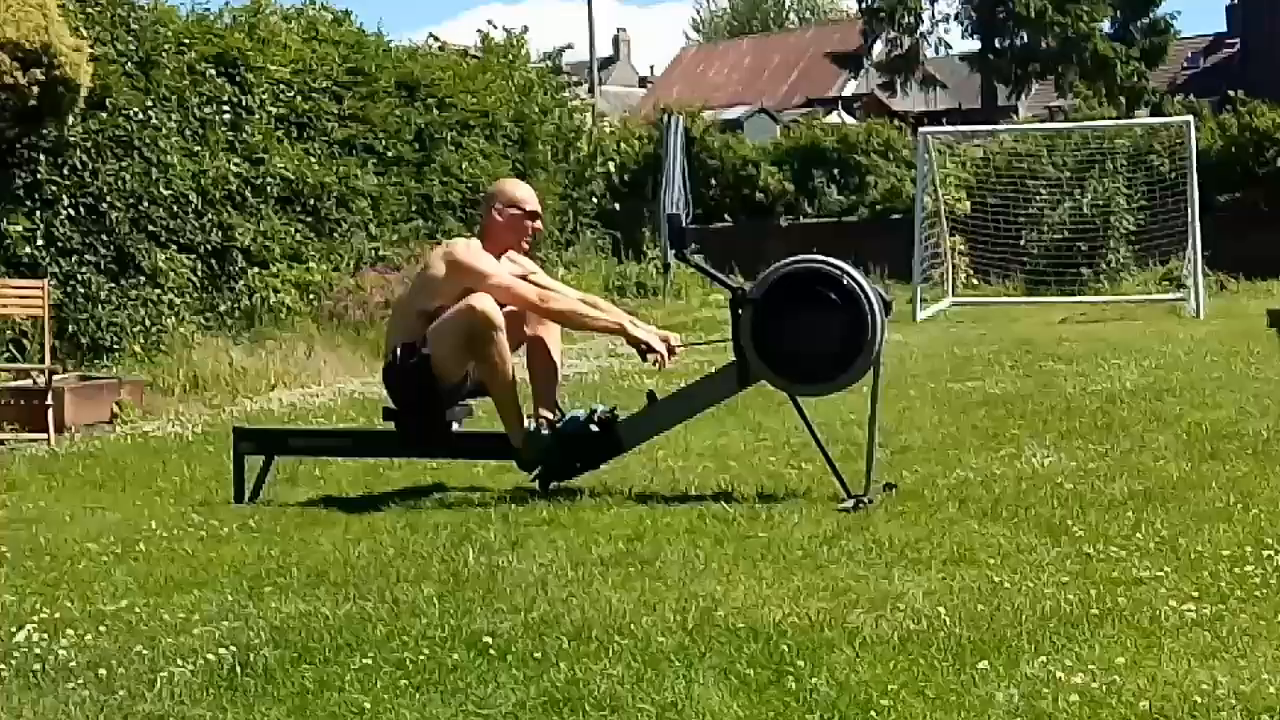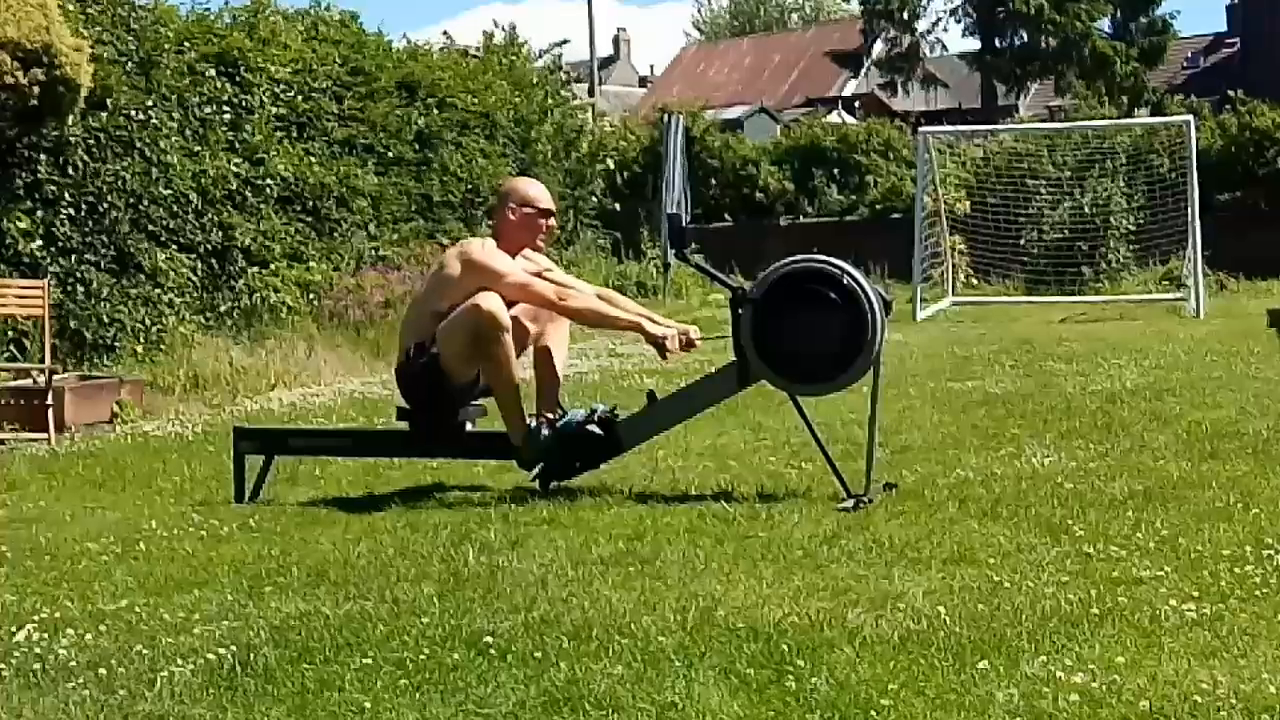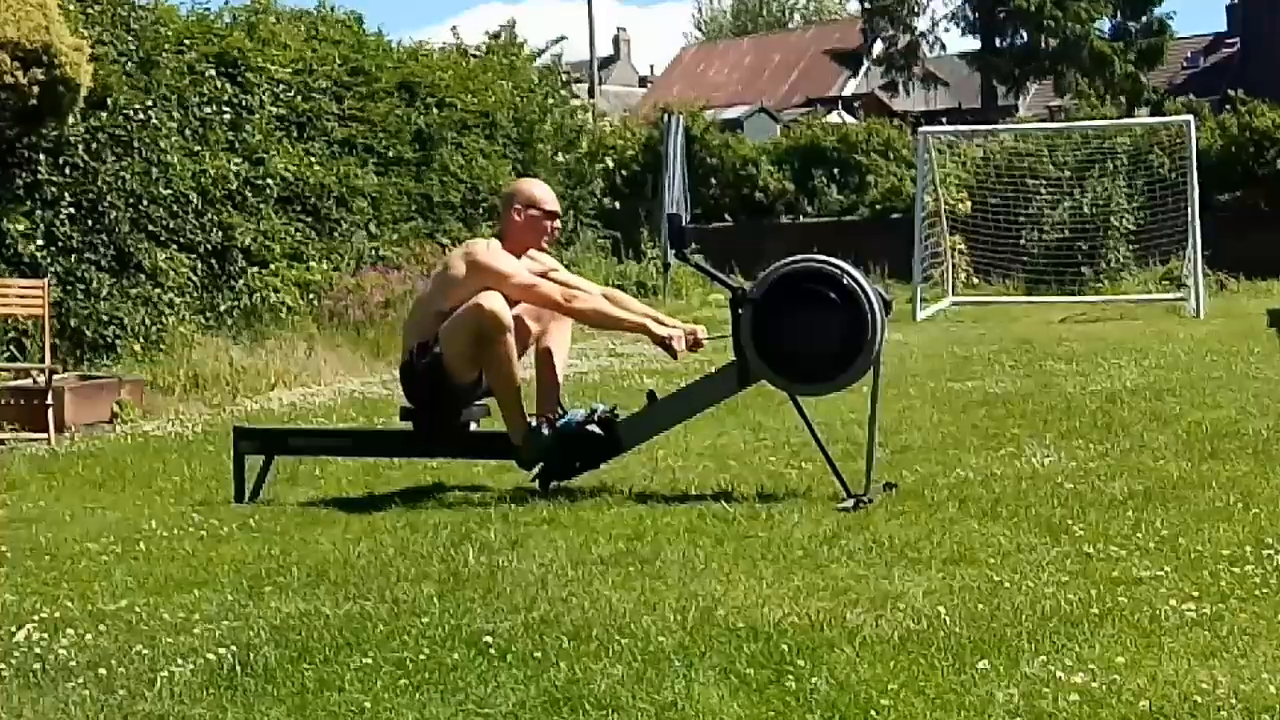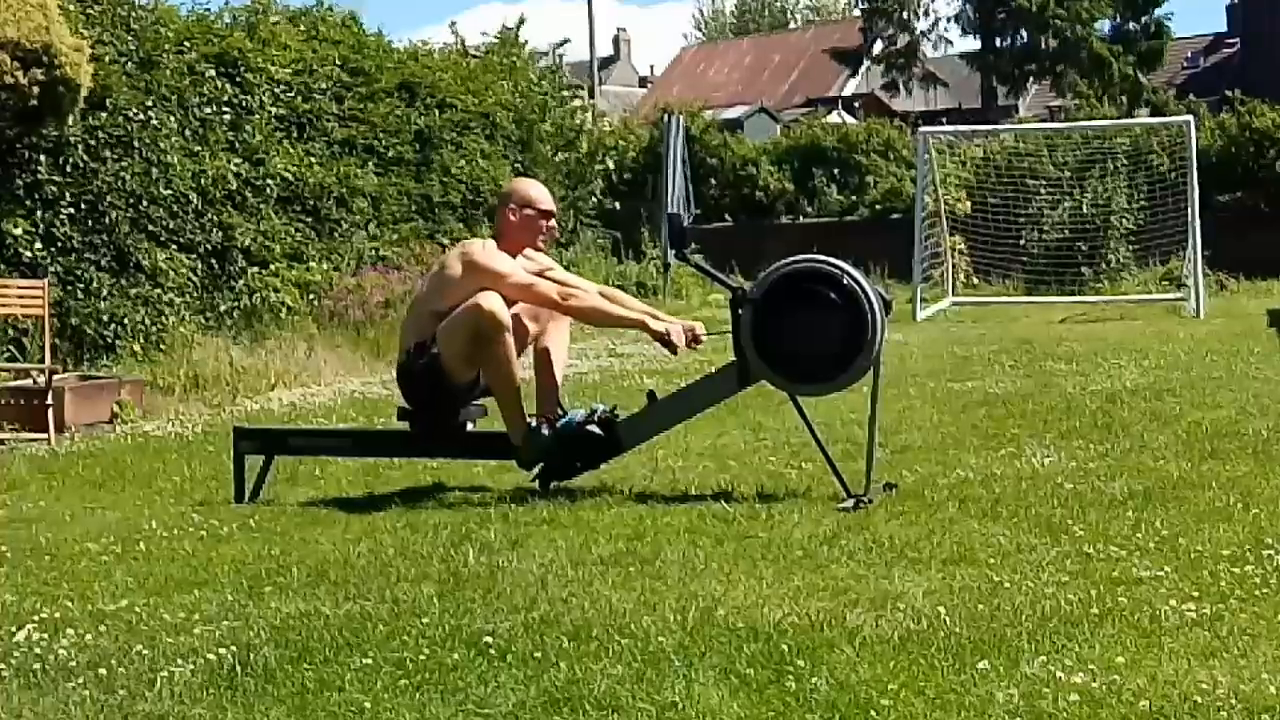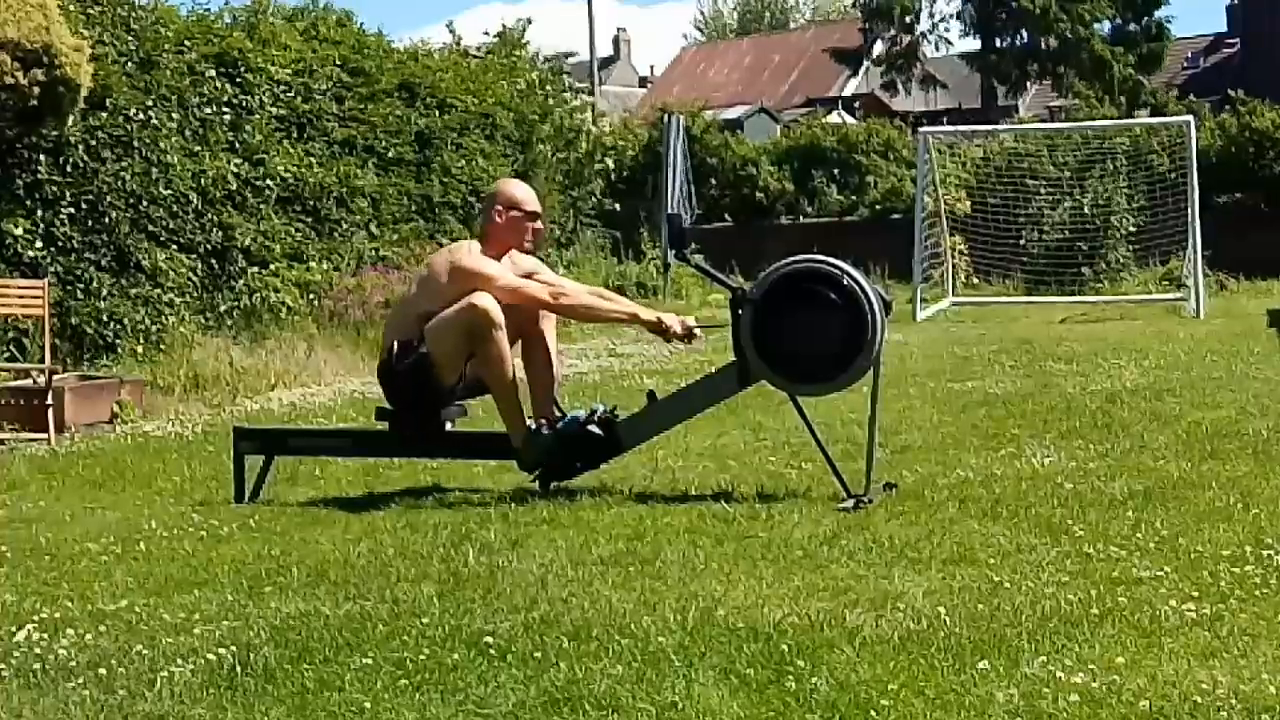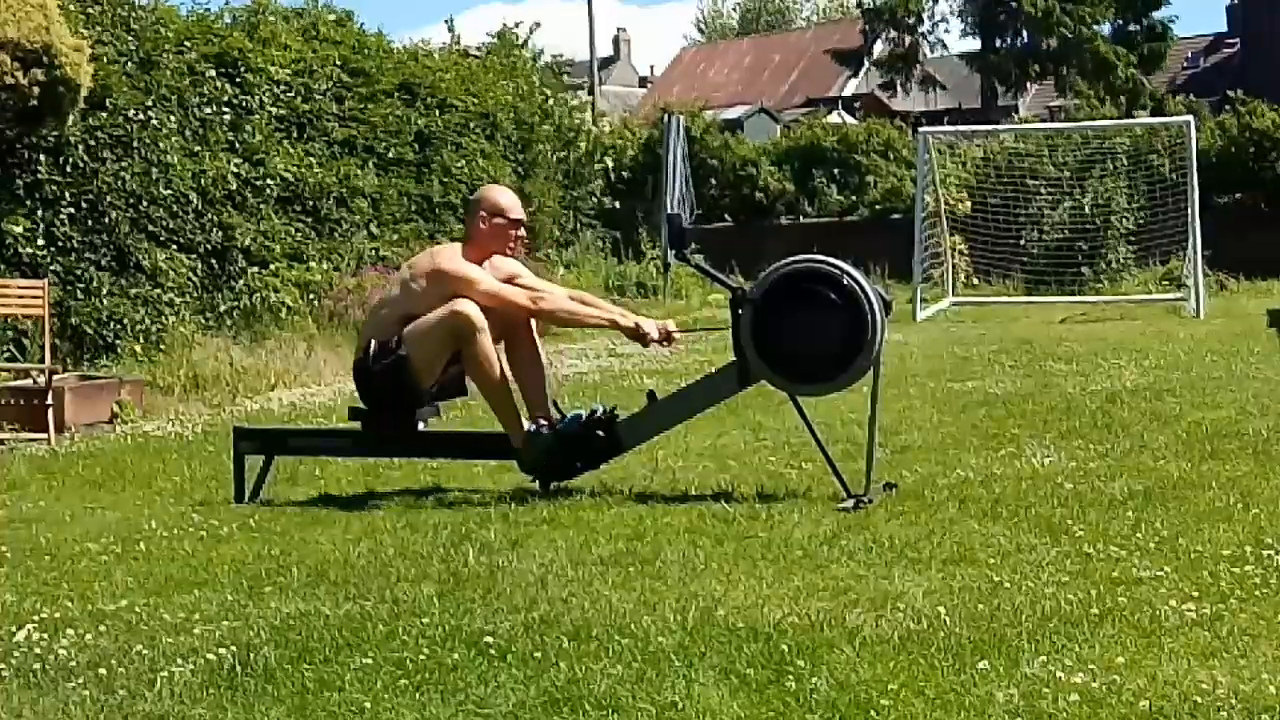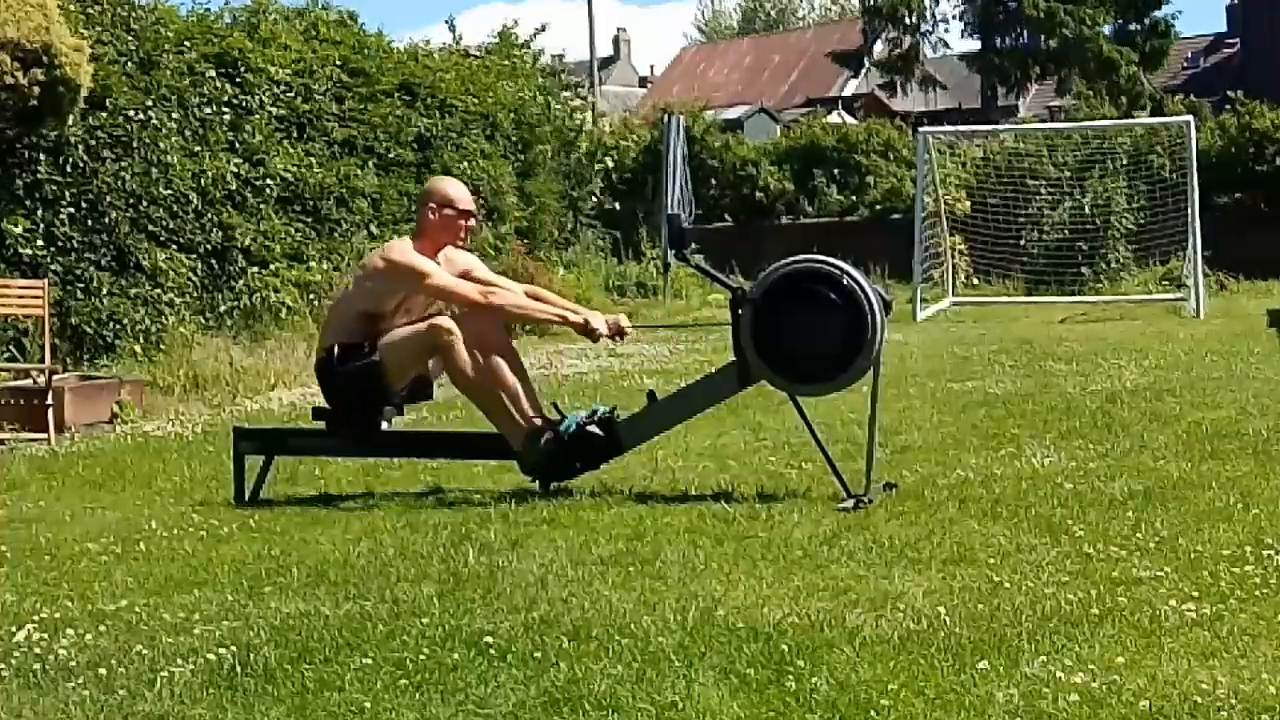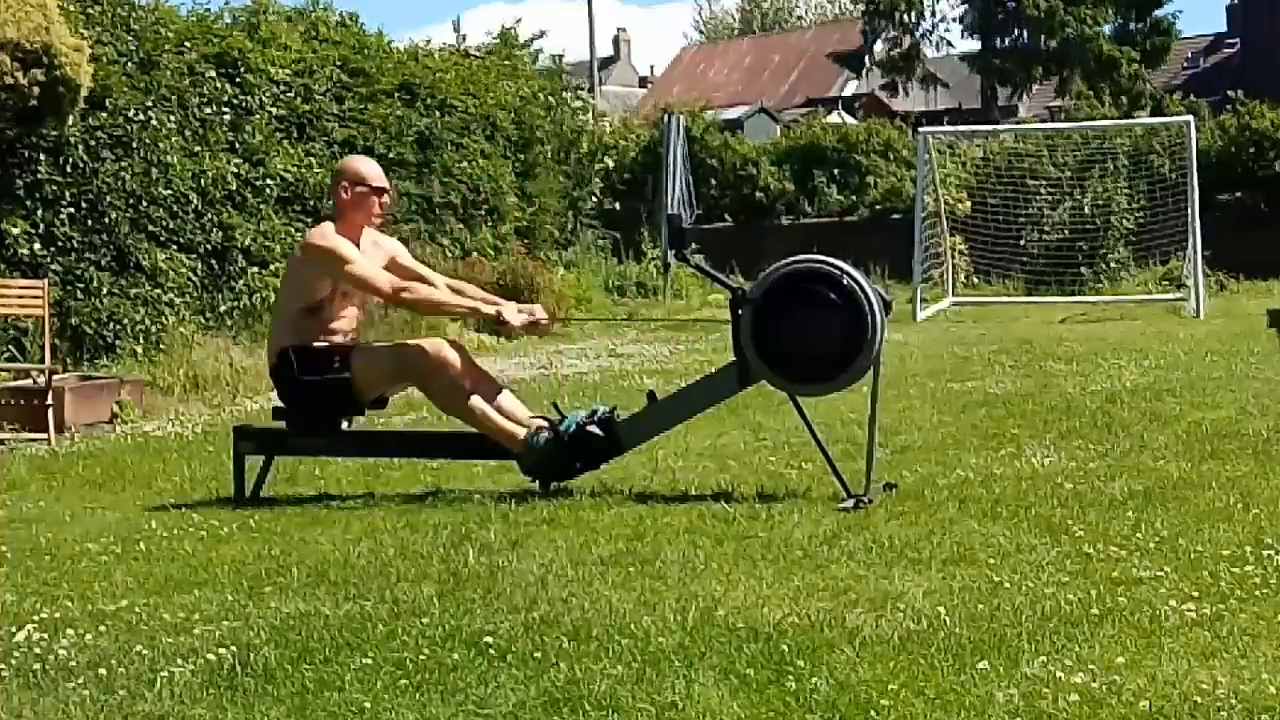
dt=0.3s
person 1, frame 1
left shoulder: (514, 264)
right shoulder: (463, 256)
left elbow: (580, 300)
right elbow: (545, 301)
left wrist: (648, 330)
right wrist: (624, 330)
left hip: (452, 375)
right hip: (412, 378)
left knee: (541, 314)
right knee: (481, 306)
left ankle: (544, 423)
right ankle: (521, 440)
person 1, frame 2
left shoulder: (528, 261)
right shoulder: (478, 256)
left elbow: (596, 295)
right elbow: (563, 299)
left wrist: (666, 324)
right wrist: (642, 327)
left hip: (461, 375)
right hip: (423, 377)
left knee: (550, 311)
right knee: (488, 306)
left ankle: (546, 422)
right ankle: (524, 441)
person 1, frame 3
left shoulder: (532, 261)
right shoulder: (483, 257)
left elbow: (602, 294)
right elbow: (570, 301)
left wrist: (673, 324)
right wrist: (648, 328)
left hip: (467, 374)
right hip: (427, 378)
left knee: (553, 311)
right knee: (489, 305)
left ankle: (545, 423)
right ankle: (523, 439)
person 1, frame 4
left shoulder: (529, 260)
right shoulder: (479, 257)
left elbow: (598, 292)
right elbow: (567, 298)
left wrist: (672, 322)
right wrist: (647, 324)
left hip: (464, 374)
right hip: (424, 377)
left knee: (551, 310)
right knee: (489, 306)
left ankle: (546, 423)
right ankle: (523, 439)
person 1, frame 5
left shoulder: (516, 263)
right shoulder: (467, 262)
left elbow: (588, 292)
right elbow: (558, 300)
left wrist: (659, 316)
right wrist: (641, 317)
left hip: (448, 373)
right hip: (407, 377)
left knee: (538, 312)
right knee: (482, 306)
left ankle: (545, 425)
right ankle: (526, 441)
person 1, frame 6
left shoulder: (498, 266)
right shoulder: (448, 267)
left elbow: (569, 297)
right elbow: (538, 304)
left wrist: (639, 319)
right wrist: (620, 322)
left hip: (423, 372)
right hip: (381, 375)
left knee: (518, 315)
right knee: (464, 313)
left ankle: (541, 425)
right ankle: (524, 441)
person 1, frame 7
left shoulder: (454, 259)
right shoulder: (401, 259)
left elbow: (523, 292)
right elbow: (486, 299)
left wrist: (591, 315)
right wrist: (571, 319)
left hip: (388, 366)
right hip: (344, 374)
left knee: (484, 329)
right knee: (442, 329)
left ankle: (539, 426)
right ankle: (527, 443)
person 1, frame 8
left shoulder: (380, 244)
right shoulder: (323, 244)
left elbow: (443, 284)
right elbow: (399, 293)
left wrist: (506, 305)
right wrist: (485, 310)
left hip: (341, 364)
right hip: (302, 375)
left knee: (446, 354)
right knee: (421, 357)
left ankle: (538, 428)
right ankle: (527, 445)
